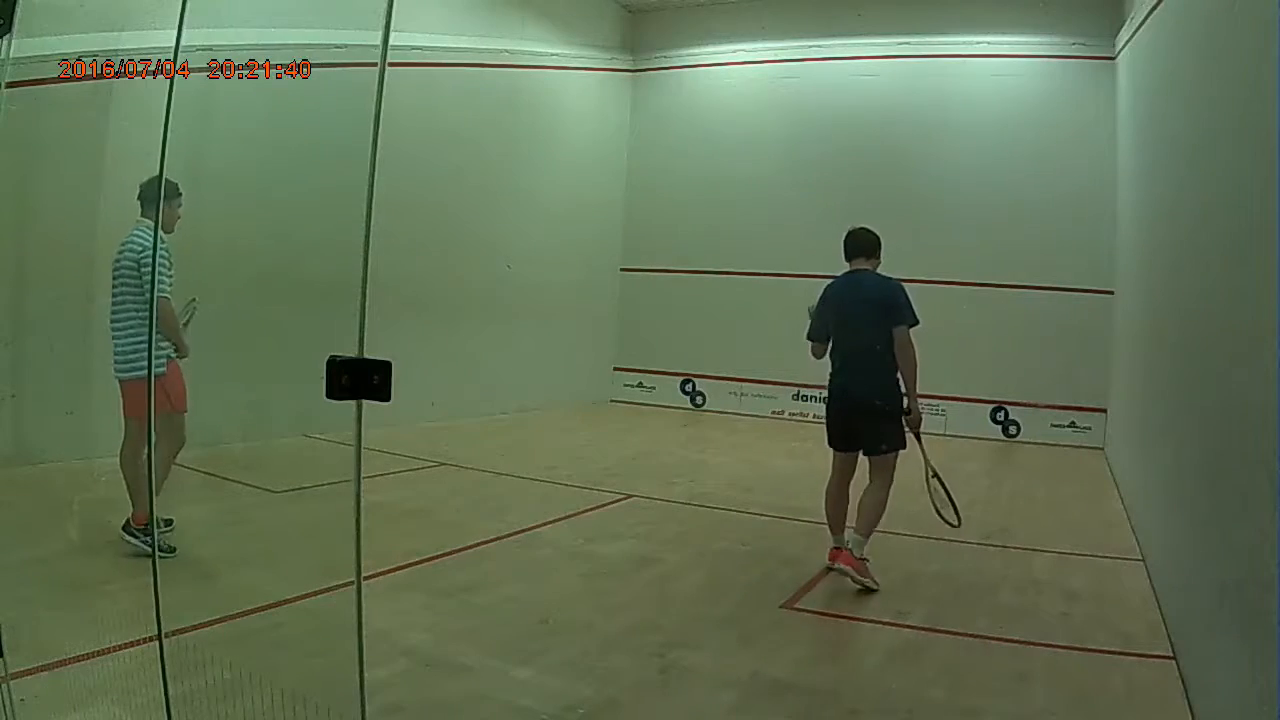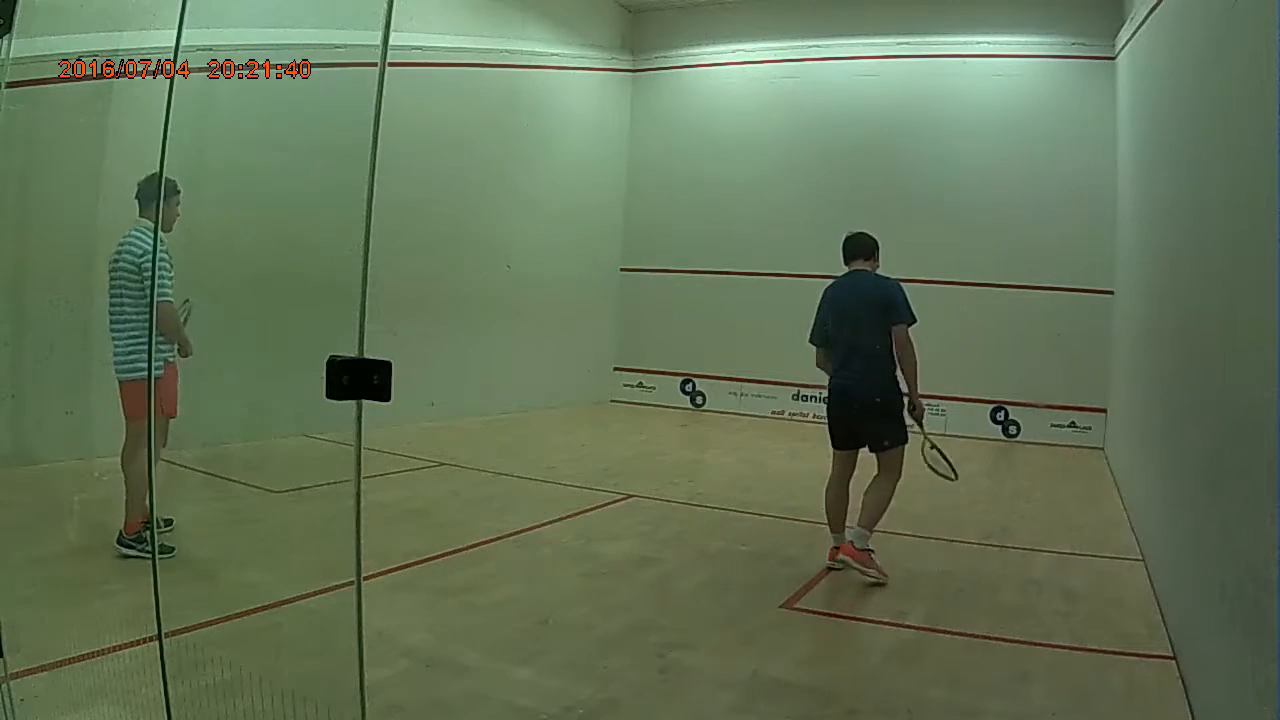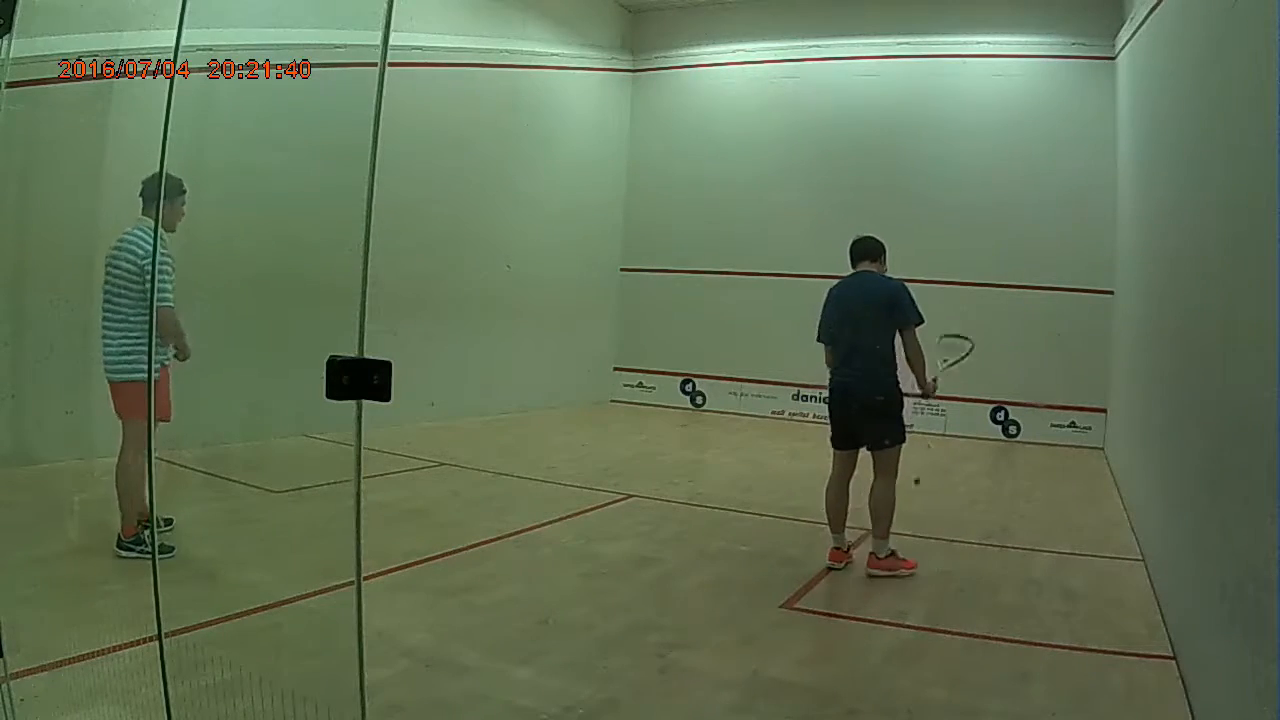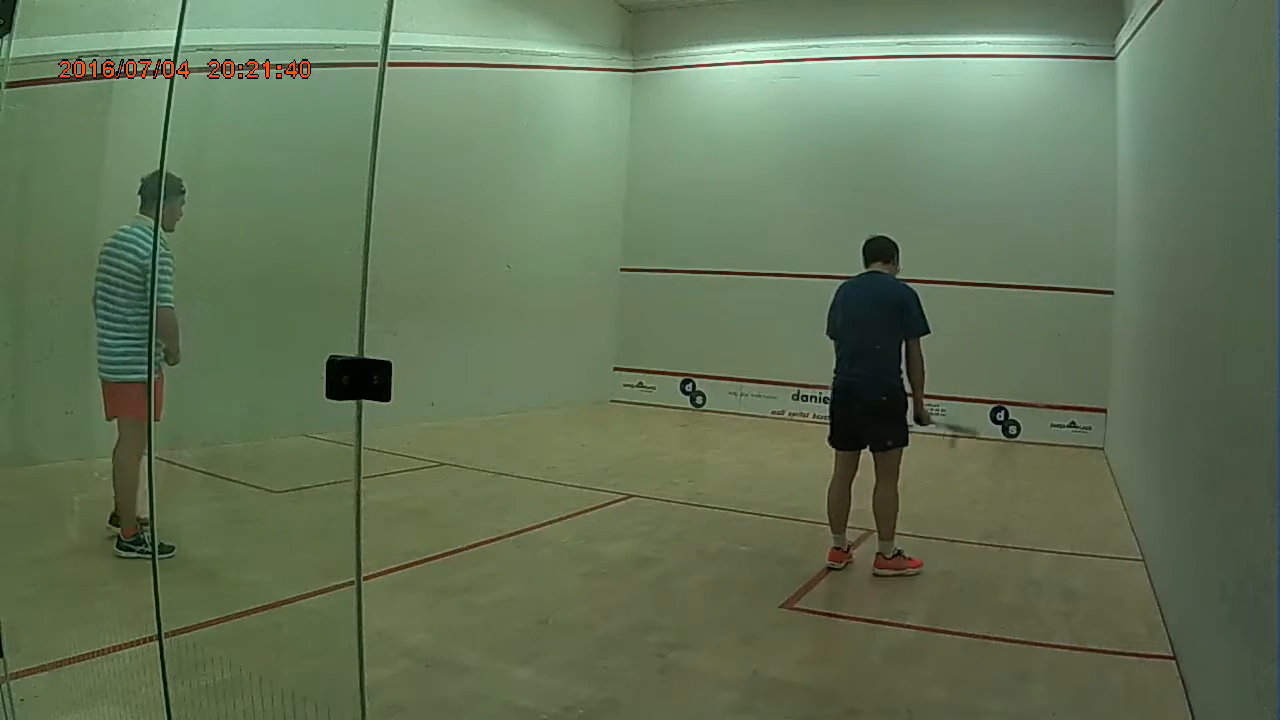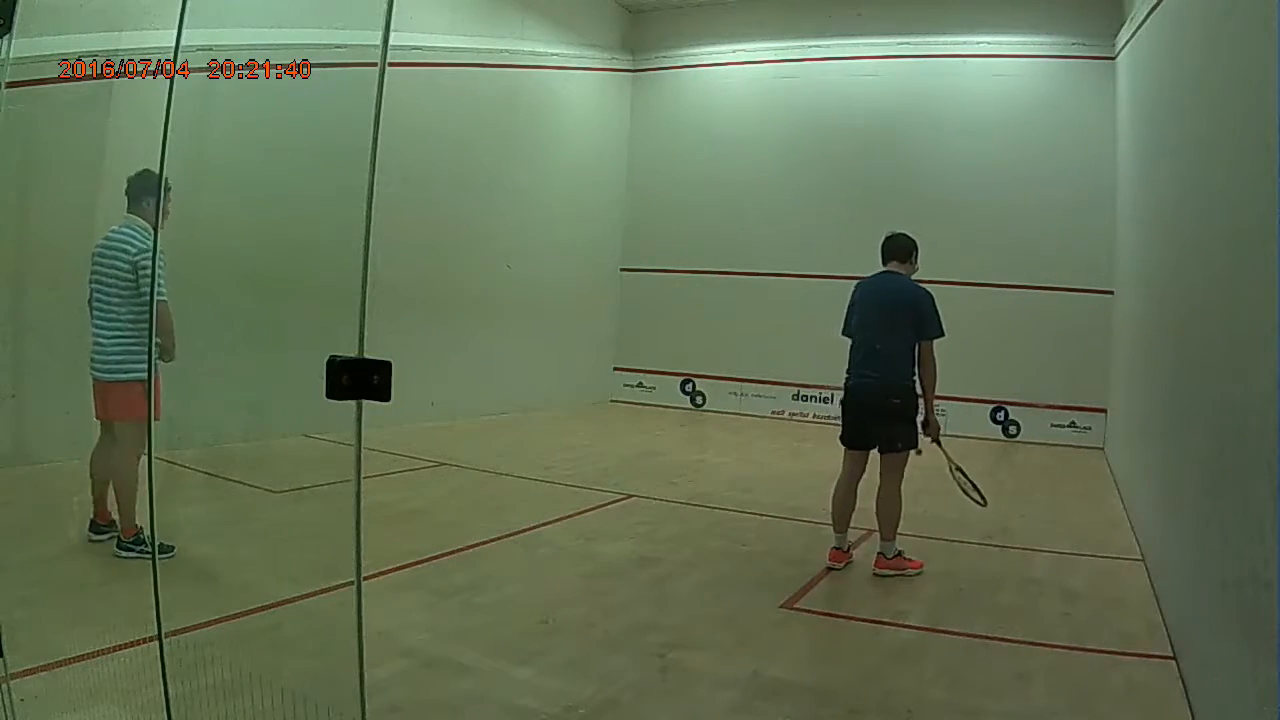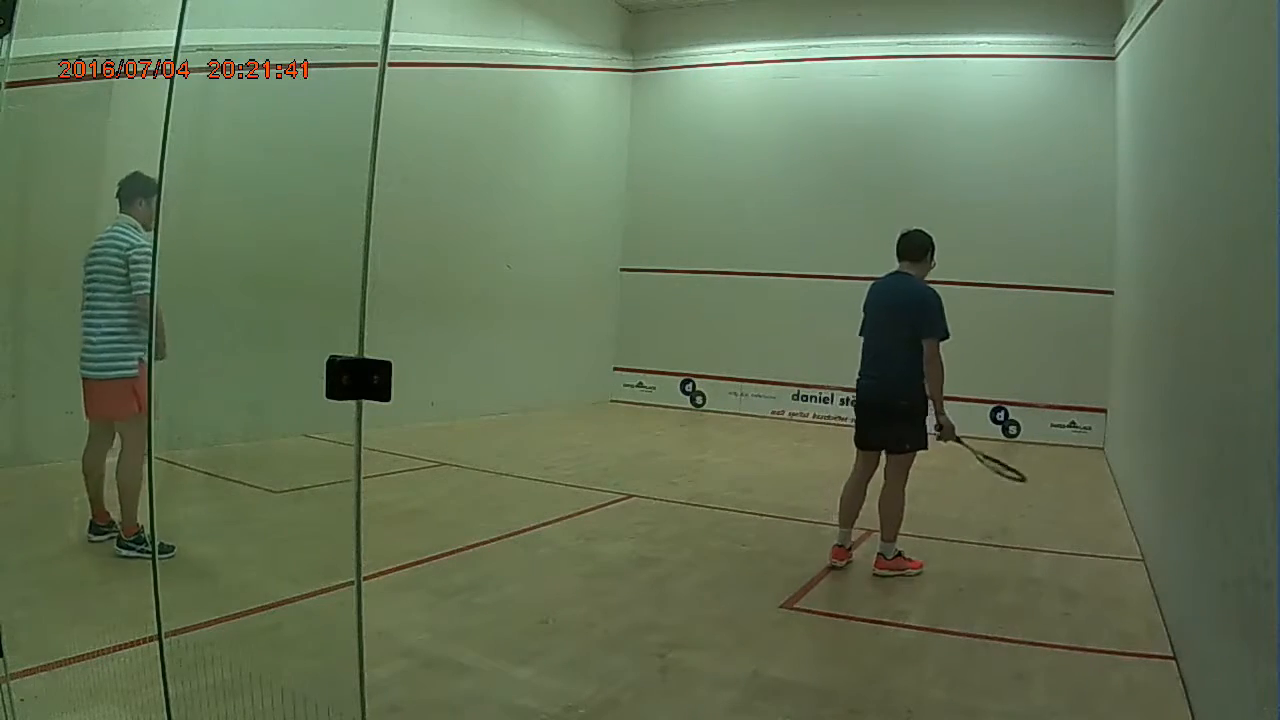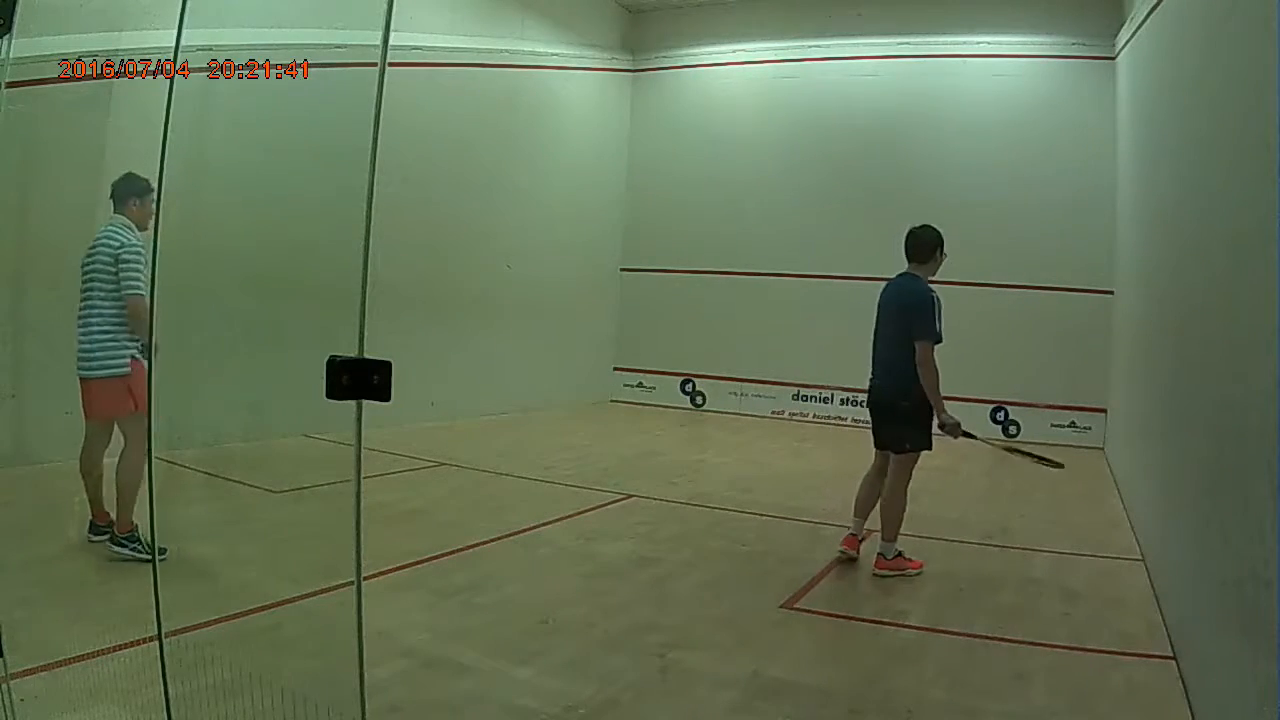
dt=0.2s
person 1, frame 1
left shoulder: (129, 244)
right shoulder: (153, 246)
right elbow: (160, 306)
right wrist: (181, 342)
left hip: (128, 359)
right hip: (153, 359)
left knee: (135, 439)
right knee: (172, 437)
left ankle: (141, 517)
right ankle: (140, 521)
person 1, frame 2
left shoulder: (125, 244)
right shoulder: (152, 248)
right elbow: (163, 310)
left wrist: (171, 338)
right wrist: (184, 342)
left hip: (129, 359)
right hip: (151, 361)
left knee: (136, 441)
right knee: (150, 445)
left ankle: (141, 516)
right ankle: (131, 532)
person 1, frame 3
left shoulder: (123, 242)
right shoulder: (155, 250)
right elbow: (163, 315)
right wrist: (182, 346)
left hip: (119, 359)
right hip: (142, 363)
left knee: (134, 443)
right knee: (136, 448)
left ankle: (141, 515)
right ankle: (130, 536)
person 1, frame 4
left shoulder: (115, 240)
right shoulder: (155, 250)
left elbow: (99, 299)
right elbow: (164, 315)
right wrist: (173, 350)
left hip: (112, 358)
right hip: (137, 363)
left knee: (128, 442)
right knee: (133, 447)
left ankle: (122, 513)
right ankle: (129, 536)
person 1, frame 5
left shoulder: (104, 243)
right shoulder: (145, 247)
right elbow: (158, 309)
right wrist: (168, 347)
left hip: (104, 360)
right hip: (132, 363)
left knee: (108, 440)
right knee: (130, 447)
left ankle: (101, 520)
right ankle: (129, 536)
person 1, frame 6
left shoulder: (99, 244)
right shoulder: (137, 244)
right elbow: (145, 304)
right wrist: (160, 344)
left hip: (94, 359)
right hip: (124, 361)
left knee: (98, 440)
right knee: (135, 445)
left ankle: (100, 521)
right ankle: (130, 535)
person 1, frame 7
left shoulder: (97, 244)
right shoulder: (129, 243)
right elbow: (135, 305)
right wrist: (149, 342)
left hip: (90, 358)
right hip: (119, 359)
left knee: (95, 441)
right knee: (137, 441)
left ankle: (99, 520)
right ankle: (124, 531)
person 2, frame 1
left shoulder: (830, 292)
right shoulder: (890, 290)
left elbow: (817, 351)
right elbow: (903, 346)
right wrist: (912, 399)
left hip: (840, 394)
right hip: (880, 396)
left knee: (840, 473)
right knee: (881, 479)
left ankle: (837, 547)
right ankle: (854, 553)
person 2, frame 2
left shoulder: (830, 293)
right shoulder: (888, 289)
left elbow: (822, 360)
right elbow: (902, 344)
right wrist: (914, 394)
left hip: (840, 393)
right hip: (878, 393)
left knee: (840, 471)
right knee: (889, 472)
left ankle: (837, 547)
right ankle: (858, 544)
person 2, frame 3
left shoulder: (835, 293)
right shoulder: (894, 289)
left elbow: (829, 356)
right elbow: (911, 345)
right wrist: (924, 384)
left hip: (840, 391)
right hip: (879, 392)
left knee: (840, 471)
right knee: (885, 473)
left ankle: (838, 548)
right ankle: (881, 554)
person 2, frame 4
left shoulder: (844, 291)
right shoulder: (903, 294)
right elbow: (914, 354)
right wrist: (918, 402)
left hip: (844, 391)
right hip: (884, 393)
left knee: (843, 472)
right knee: (887, 476)
left ankle: (838, 548)
right ankle: (887, 555)
person 2, frame 5
left shoulder: (861, 289)
right shoulder: (919, 296)
right elbow: (926, 359)
right wrist: (930, 411)
left hip: (856, 391)
right hip: (895, 396)
left knee: (850, 473)
right knee: (891, 478)
left ankle: (839, 548)
right ankle: (887, 555)
person 2, frame 6
left shoulder: (875, 289)
right shoulder: (926, 297)
right elbow: (931, 360)
right wrist: (940, 412)
left hip: (868, 392)
right hip: (903, 398)
left knee: (861, 471)
right knee: (895, 478)
left ankle: (841, 545)
right ankle: (887, 555)
person 2, frame 7
left shoulder: (890, 288)
right shoulder: (925, 297)
right elbow: (924, 360)
right wrist: (941, 411)
left hip: (880, 392)
right hip: (908, 398)
left knee: (880, 467)
right knee: (898, 477)
left ankle: (853, 536)
right ankle: (888, 555)
